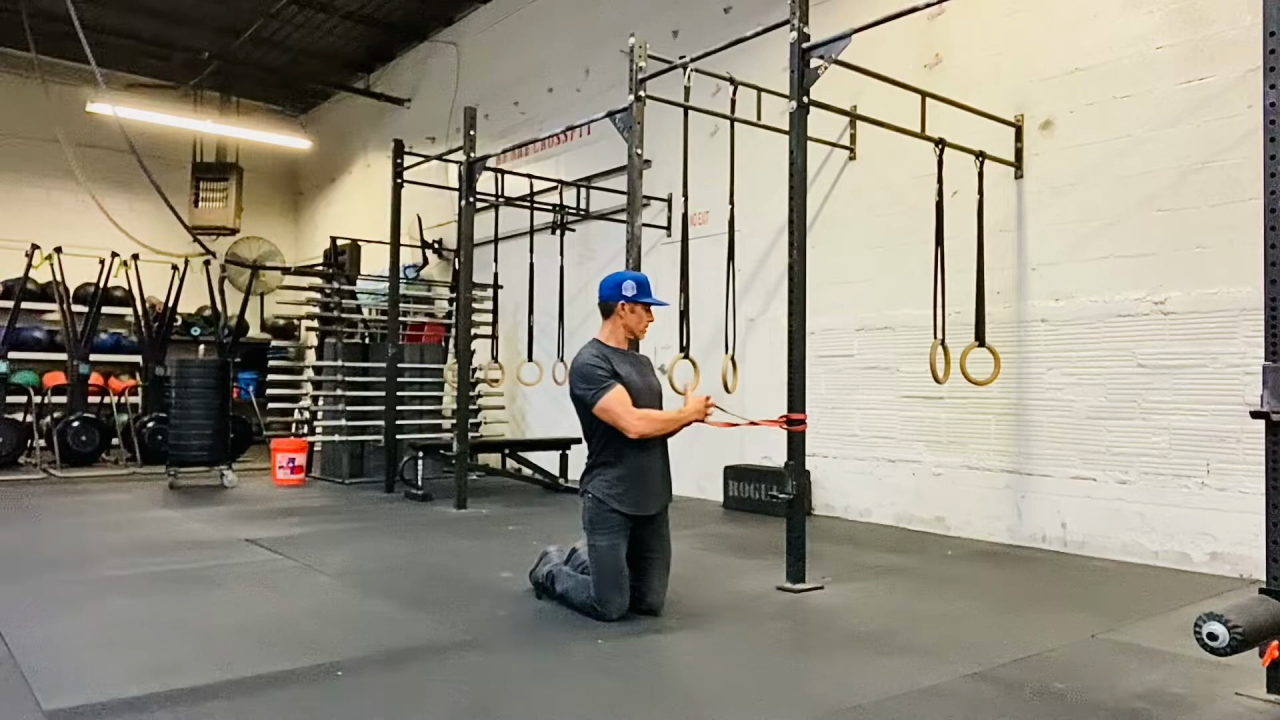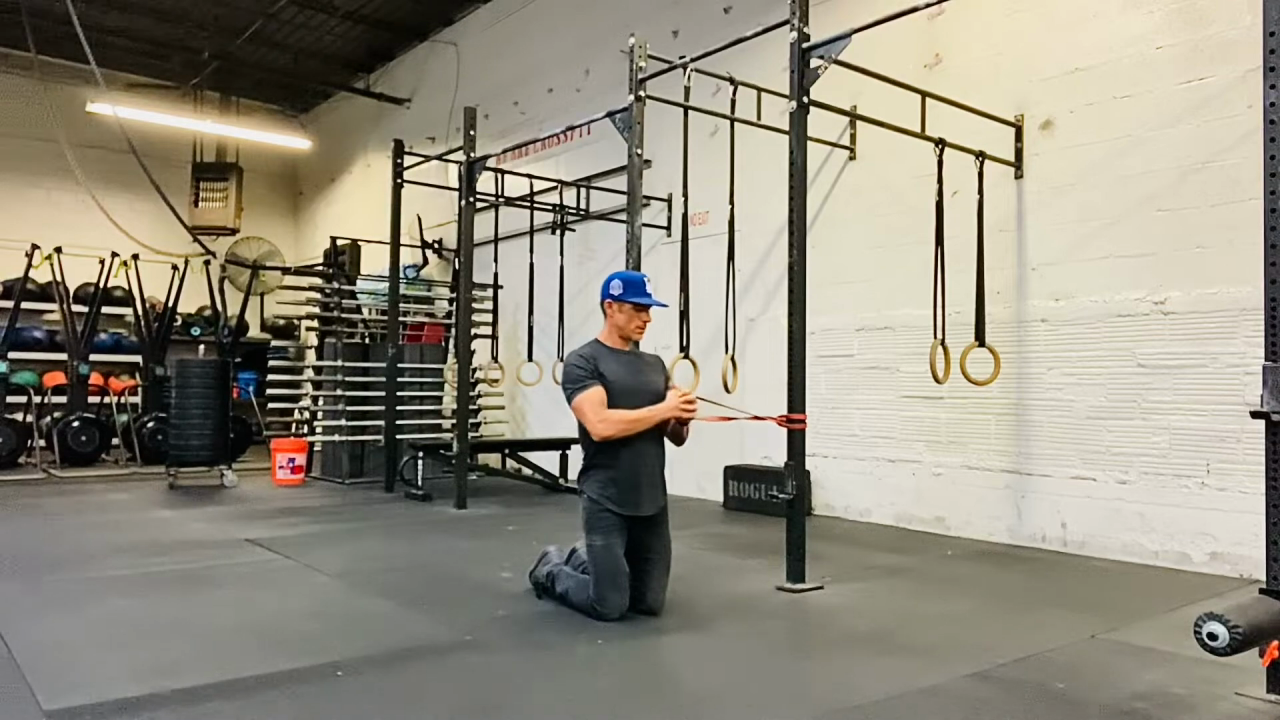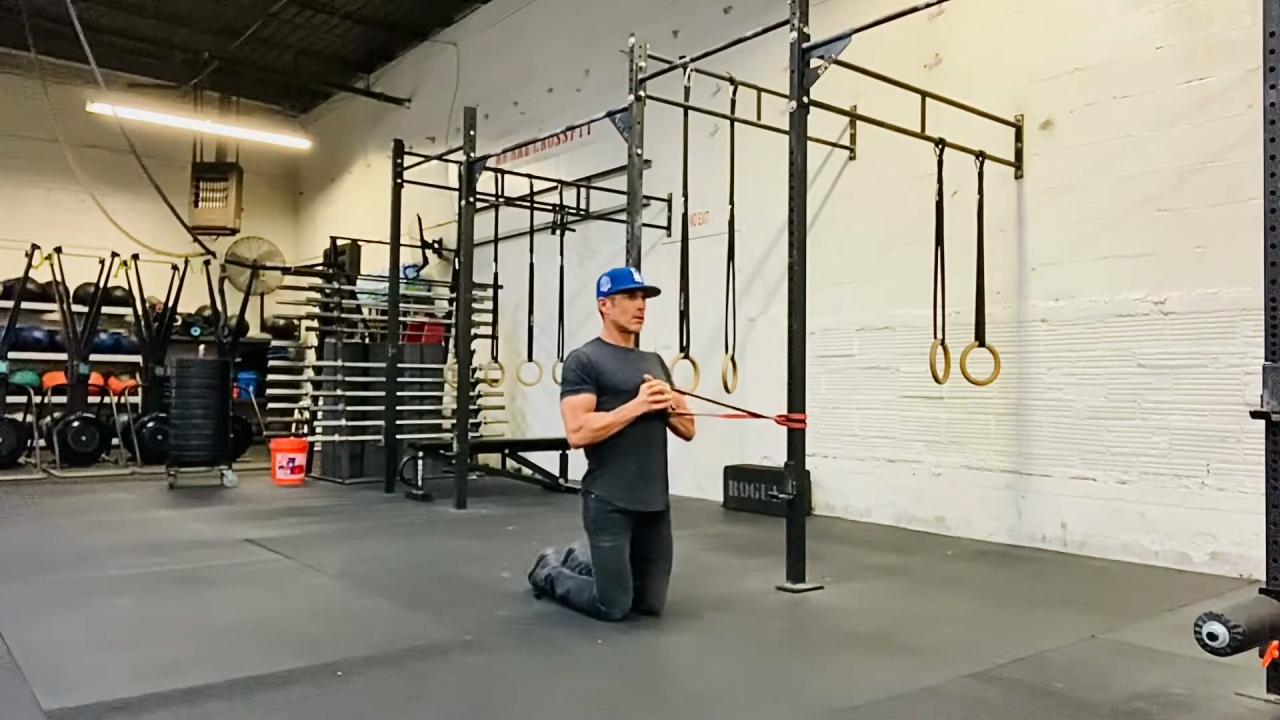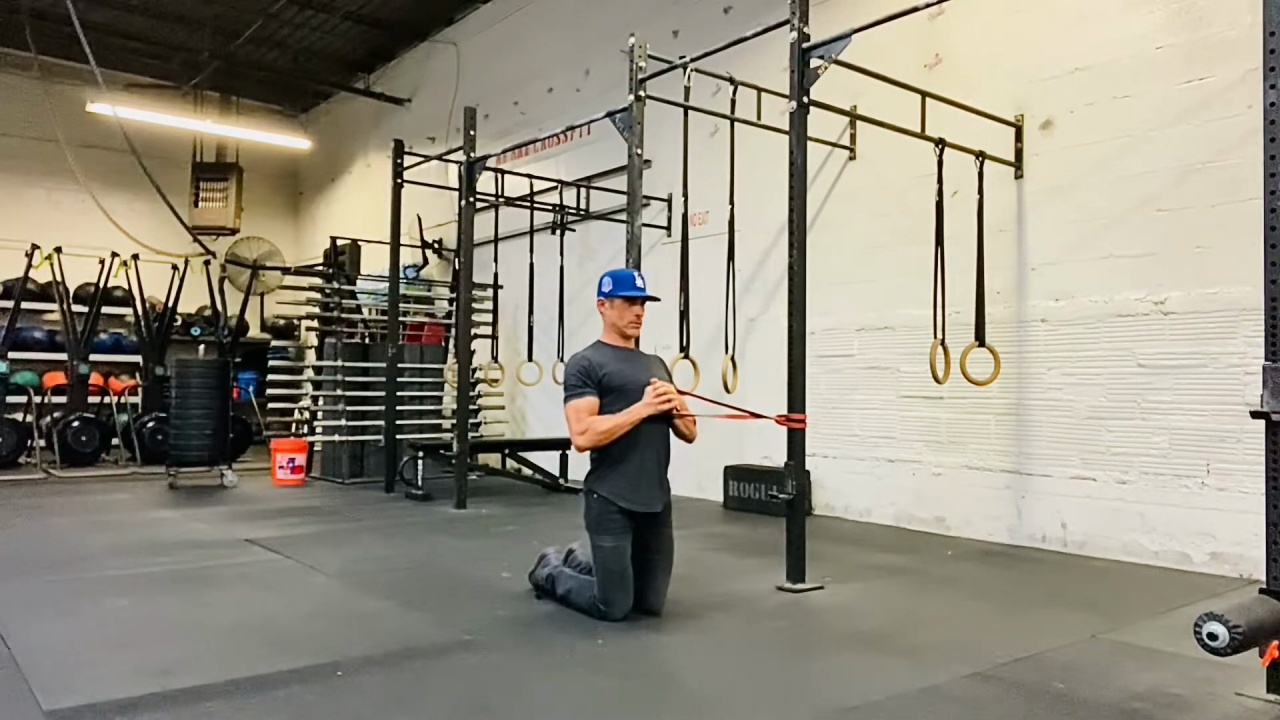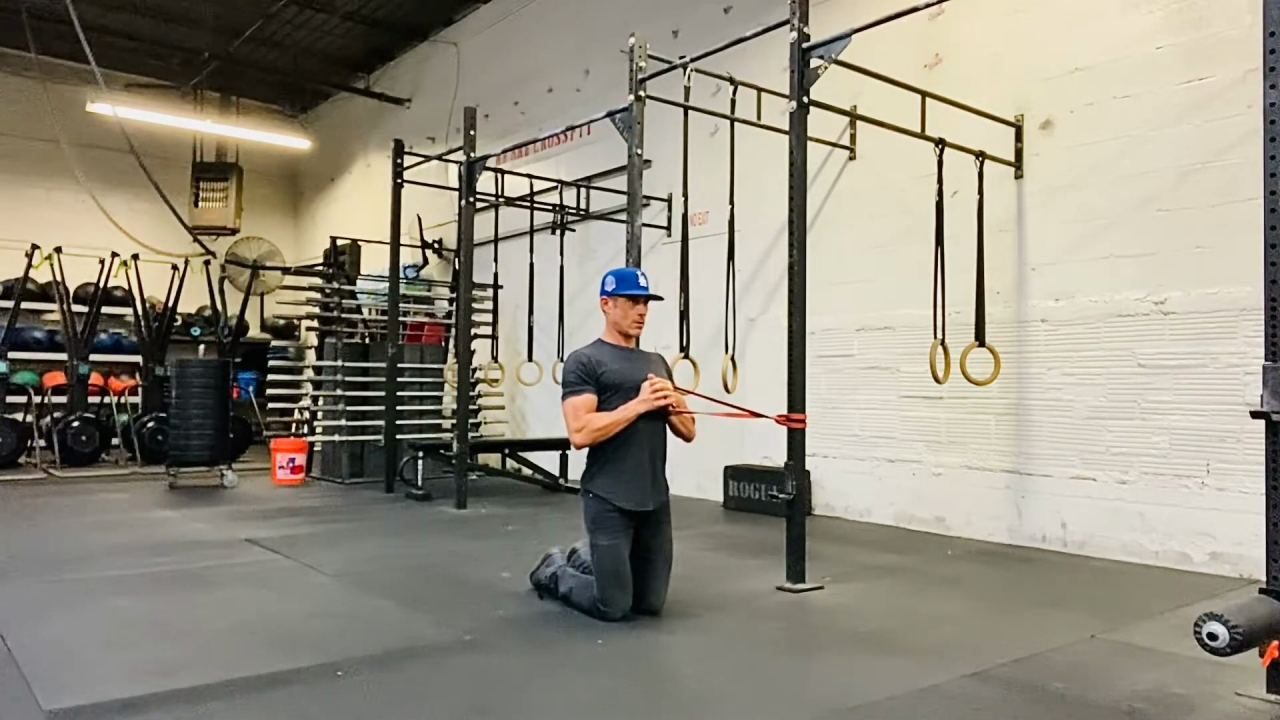
dt=1s
person 1, frame 1
left shoulder: (642, 363)
right shoulder: (590, 363)
right elbow: (634, 425)
left wrist: (689, 415)
right wrist: (688, 412)
left hip: (652, 500)
right hip: (610, 501)
left knee: (649, 602)
right knee: (611, 607)
left ankle: (582, 560)
right ankle: (550, 570)
person 1, frame 2
left shoulder: (653, 364)
right shoulder: (583, 362)
left elbow: (674, 437)
right elbow: (601, 426)
left wrist: (681, 417)
right wrist: (664, 408)
left hip: (652, 500)
right hip: (606, 501)
left knee: (650, 603)
right knee: (610, 607)
left ankle: (583, 559)
right ankle: (550, 570)
person 1, frame 3
left shoulder: (654, 362)
right shoulder: (584, 360)
left elbow: (687, 429)
right elbow: (578, 432)
left wrist: (667, 404)
right wrist: (638, 405)
left hip: (654, 499)
right hip: (608, 500)
left knee: (650, 604)
right knee: (614, 607)
left ankle: (581, 560)
right ankle: (550, 572)
person 1, frame 4
left shoulder: (655, 364)
right shoulder: (586, 363)
left elbow: (689, 433)
right elbow: (583, 436)
left wrist: (674, 405)
right wrist: (643, 408)
left hip: (656, 501)
right hip: (611, 501)
left knee: (650, 604)
right knee: (614, 608)
left ankle: (580, 559)
right ankle: (550, 571)
person 1, frame 5
left shoulder: (656, 363)
right shoulder: (585, 361)
left elbow: (688, 431)
right elbow: (580, 433)
left wrist: (671, 403)
right wrist: (639, 403)
left hip: (654, 499)
right hip: (609, 499)
left knee: (650, 604)
right knee: (613, 607)
left ankle: (584, 559)
right ankle: (553, 572)
